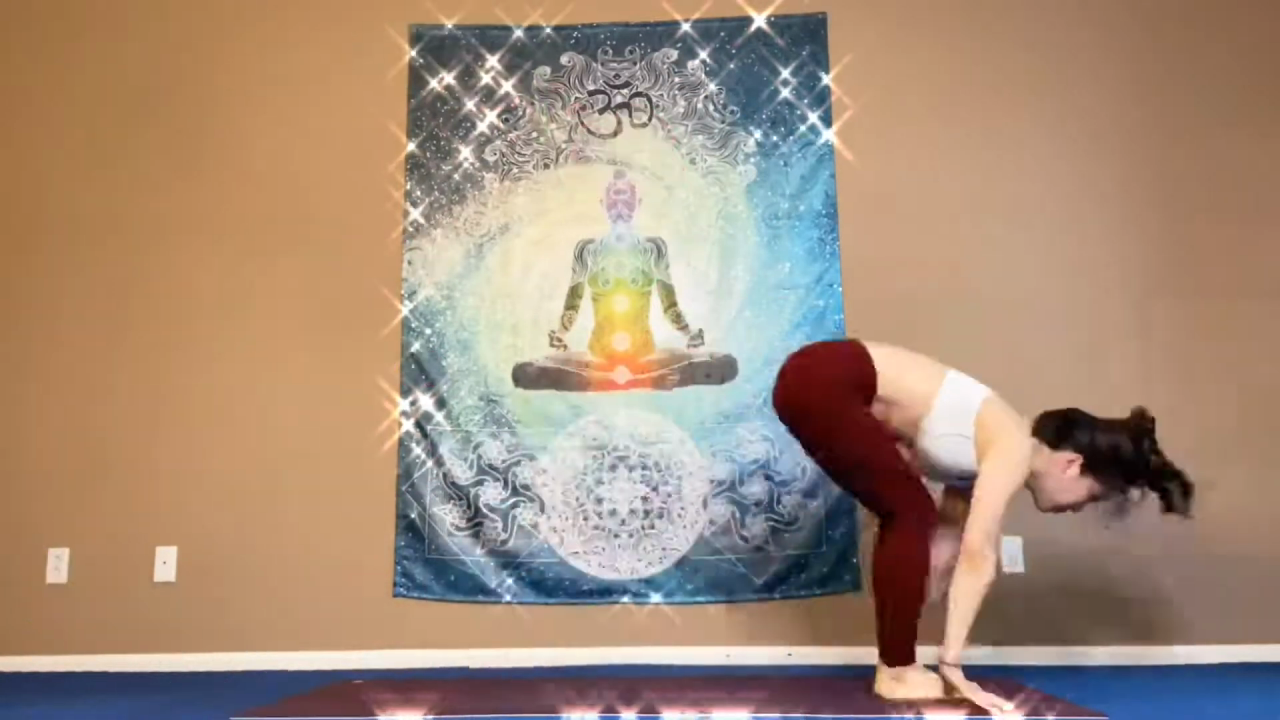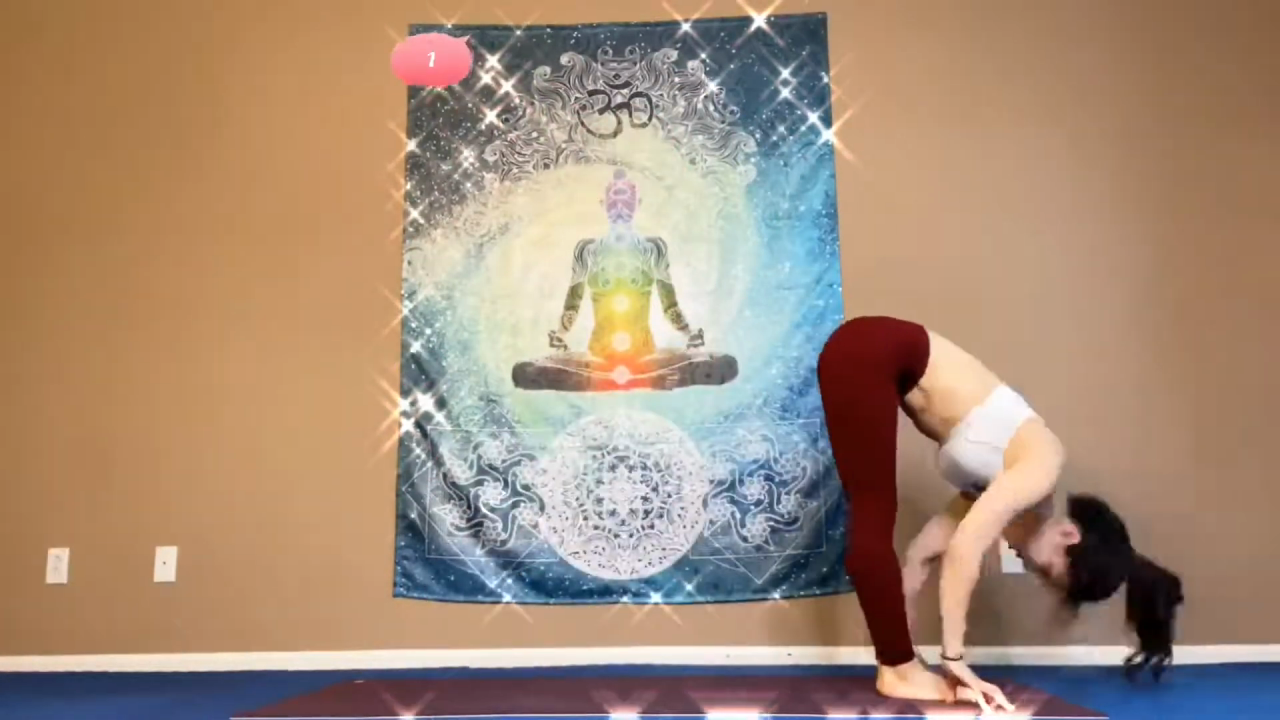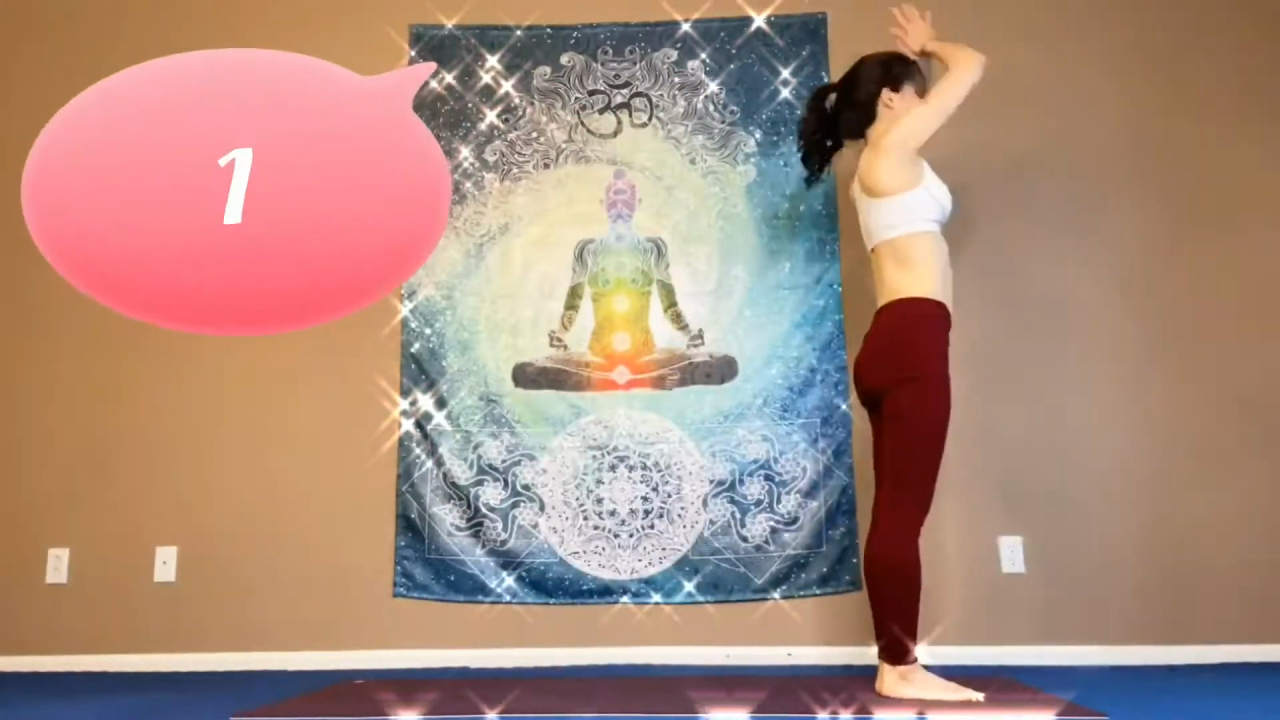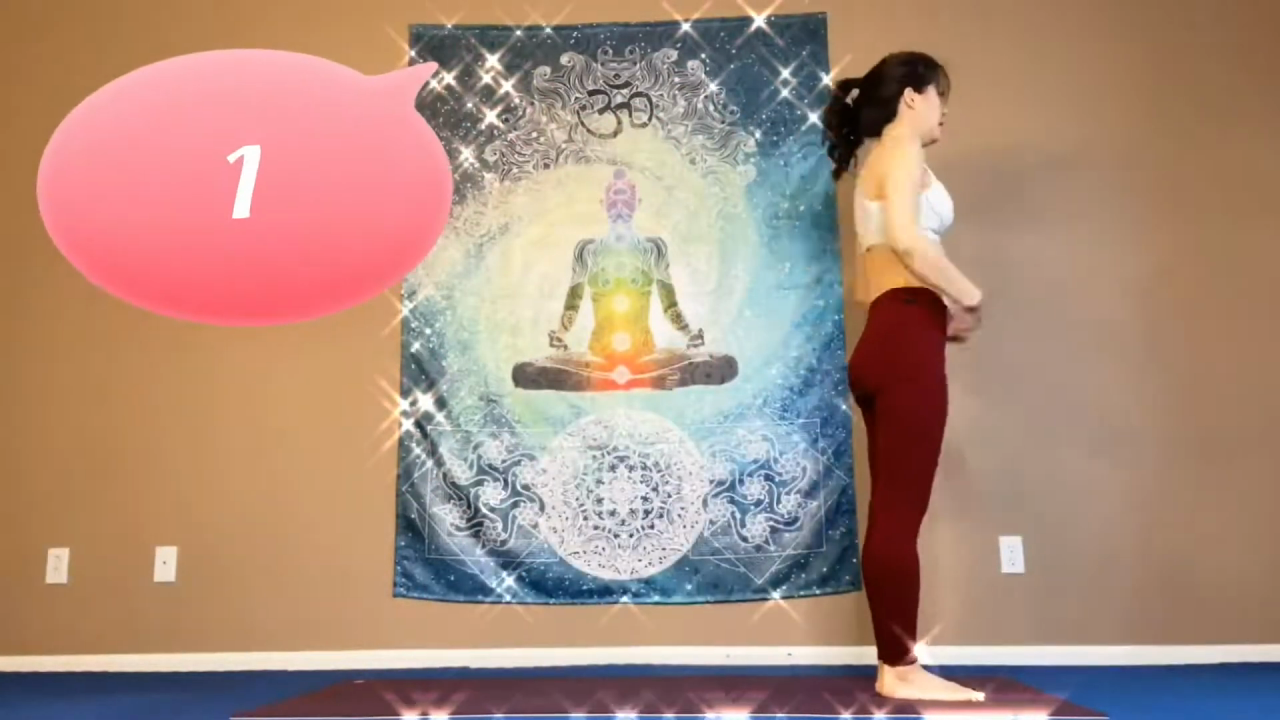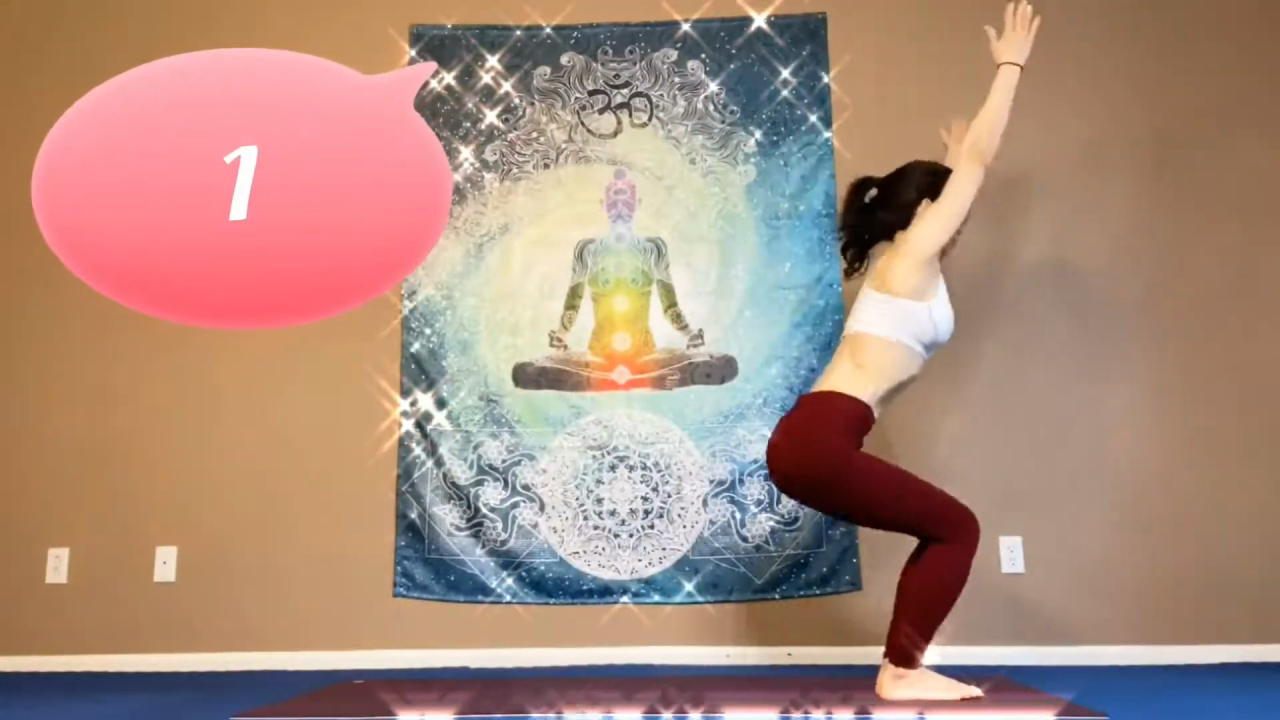
dt=0.2s
person 1, frame 1
left shoulder: (998, 447)
right shoulder: (1012, 449)
right elbow: (975, 563)
right wrist: (951, 663)
left hip: (829, 376)
right hip: (825, 380)
left knee: (903, 514)
right knee: (912, 514)
left ankle: (898, 668)
right ankle: (897, 671)
person 1, frame 2
left shoulder: (1030, 457)
right shoulder: (1040, 465)
right elbow: (962, 549)
right wrist: (954, 659)
left knee: (873, 513)
left ankle: (899, 664)
right ankle: (898, 666)
person 1, frame 3
left shoulder: (879, 162)
right shoulder: (895, 140)
right elbow: (971, 65)
left hip: (895, 343)
right hip: (911, 341)
left knee: (899, 510)
right knee: (903, 511)
left ankle: (899, 663)
right ankle: (898, 667)
person 1, frame 4
left shoulder: (877, 165)
right shoulder: (902, 151)
right elbow: (907, 239)
left wrist: (948, 301)
right wrist: (966, 294)
left hip: (886, 343)
right hip: (905, 339)
left knee: (893, 516)
right knee: (899, 517)
left ankle: (898, 665)
right ankle: (899, 670)
person 1, frame 5
left shoulder: (902, 267)
right shoulder: (912, 256)
right elbow: (978, 161)
left wrist: (952, 172)
right wrist: (1009, 66)
left hip: (809, 442)
right hip: (815, 441)
left knee: (940, 527)
right knee: (954, 527)
left ankle: (902, 666)
right ankle: (903, 670)
person 2, frame 1
left shoulder: (654, 249)
right shoulder: (587, 250)
left elbow: (670, 304)
right elbow: (572, 304)
left wrist: (689, 335)
right wrist: (559, 338)
left hip: (646, 355)
right hip: (599, 356)
left knee: (725, 365)
right knee: (525, 372)
person 2, frame 2
left shoulder: (654, 248)
right shoulder: (587, 250)
left elbow: (670, 305)
right elbow: (572, 304)
left wrist: (690, 335)
right wrist: (559, 338)
left hip: (646, 355)
right hip: (598, 357)
left knee: (725, 365)
right knee: (524, 372)
person 2, frame 3
left shoulder: (654, 248)
right shoulder: (587, 250)
left elbow: (670, 305)
right elbow: (572, 304)
left wrist: (690, 335)
right wrist: (559, 338)
left hip: (645, 355)
right hip: (598, 356)
left knee: (725, 366)
right knee: (524, 373)
person 2, frame 4
left shoulder: (654, 248)
right shoulder: (587, 250)
left elbow: (670, 305)
right elbow: (572, 304)
left wrist: (691, 335)
right wrist: (559, 338)
left hip: (646, 355)
right hip: (598, 355)
left knee: (725, 366)
right knee: (524, 372)
person 2, frame 5
left shoulder: (654, 248)
right shoulder: (587, 250)
left elbow: (670, 305)
right elbow: (572, 304)
left wrist: (689, 335)
right wrist: (559, 338)
left hip: (645, 355)
right hip: (599, 355)
left knee: (725, 366)
right knee: (524, 373)
